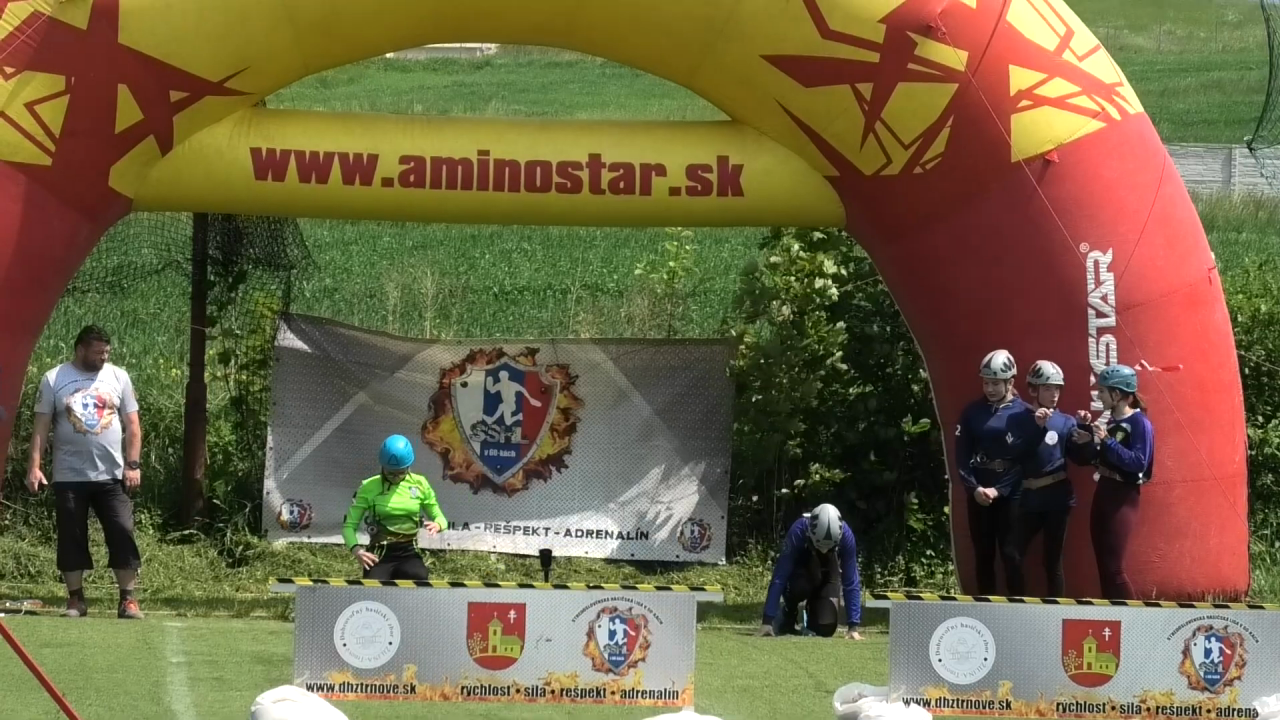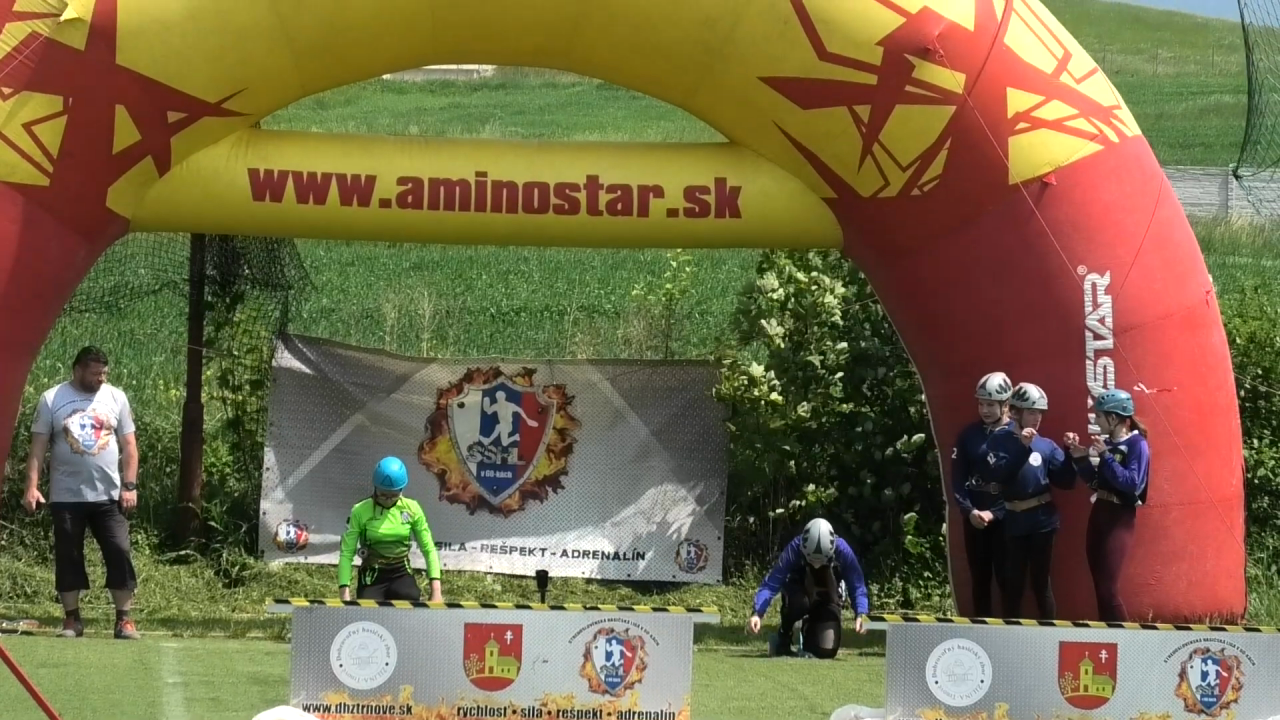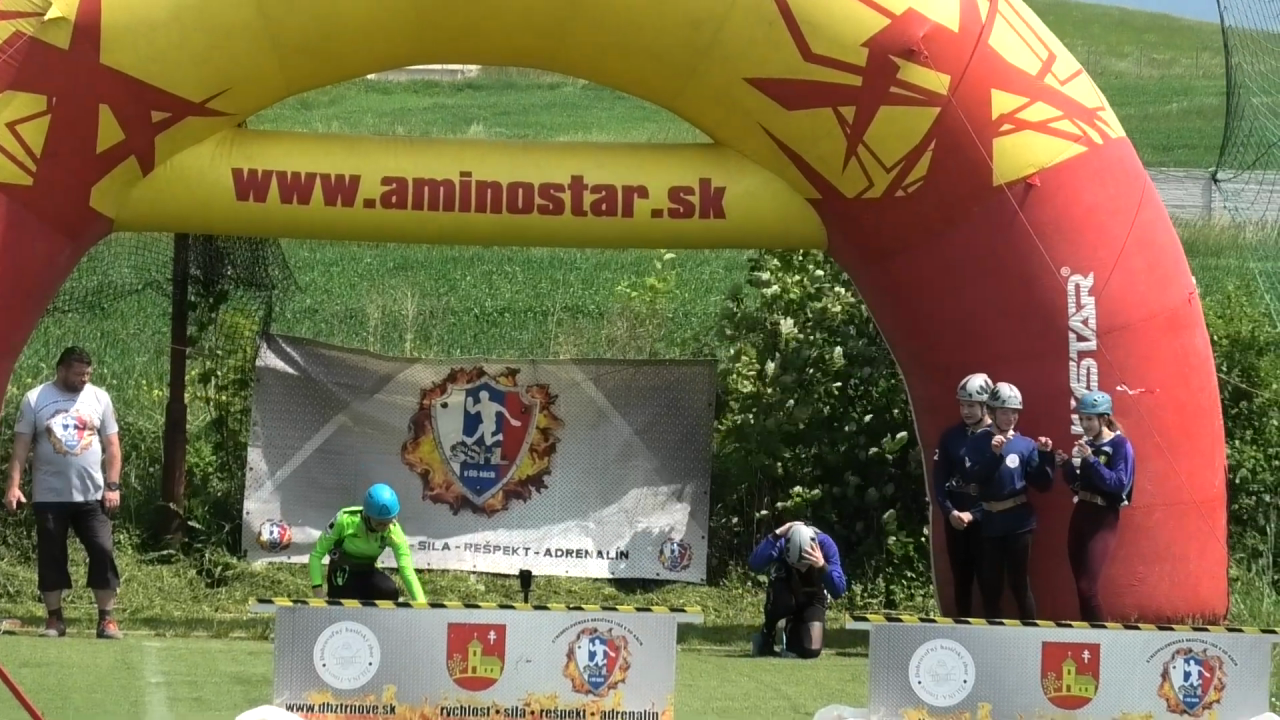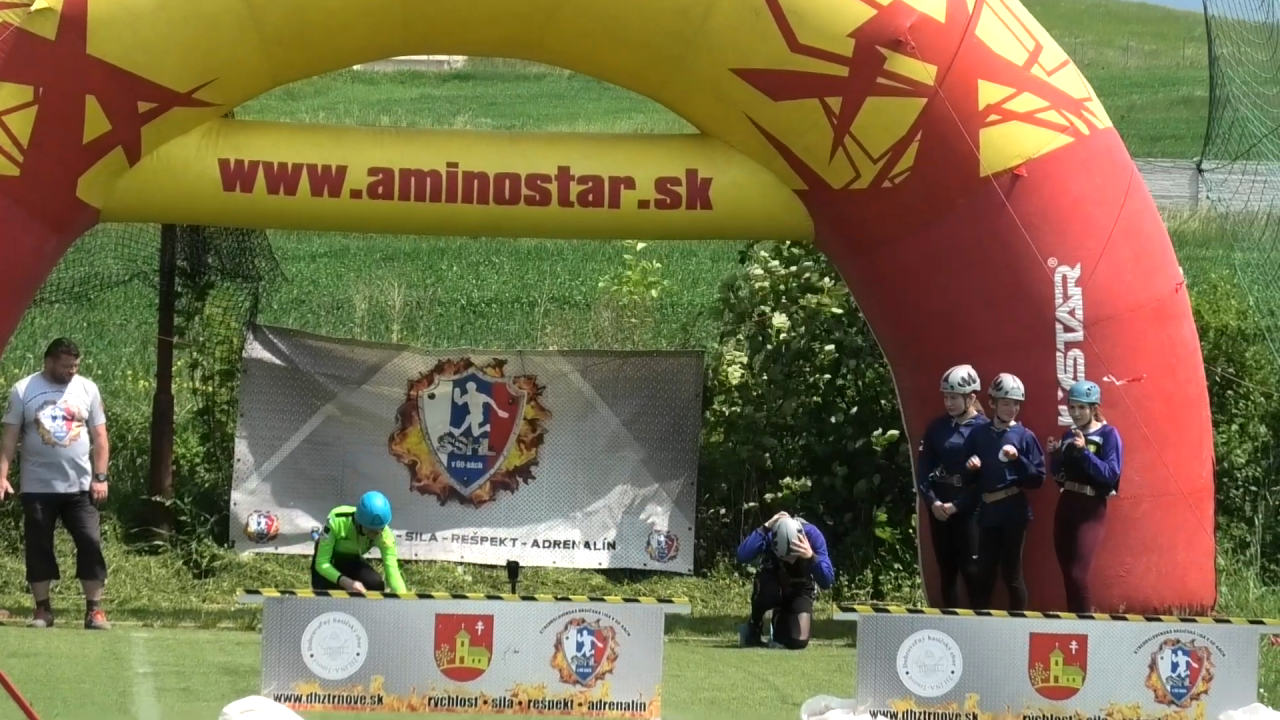
dt=0.5s
person 1, frame 1
left shoulder: (119, 377)
right shoulder: (53, 379)
left elbow: (132, 424)
right elbow: (41, 427)
left wrist: (133, 464)
right wrist: (34, 466)
left hip: (112, 475)
right hip: (69, 477)
left knee: (122, 534)
right knee: (71, 538)
left ankle: (128, 599)
right ankle: (75, 599)
person 1, frame 2
left shoulder: (116, 397)
right shoulder: (51, 399)
left elbow: (129, 445)
right elbow: (38, 446)
left wrist: (129, 486)
right wrist: (31, 486)
left hip: (109, 495)
right hip: (66, 496)
left knee: (119, 554)
right knee: (68, 557)
left ankle: (124, 619)
right ankle: (72, 619)
person 1, frame 3
left shoulder: (100, 397)
right shoulder: (35, 399)
left elbow: (112, 445)
left wrist: (113, 486)
left hip: (92, 496)
right hip: (49, 497)
left knee: (103, 554)
right knee: (51, 557)
left ankle: (107, 619)
right ankle: (54, 618)
person 1, frame 4
left shoulder: (87, 388)
left elbow: (99, 436)
left wrist: (100, 477)
left hip: (79, 486)
right hip: (37, 487)
left knee: (90, 544)
right knee: (38, 548)
left ankle: (94, 609)
right ankle: (42, 609)
person 2, frame 1
left shoulder: (1025, 413)
right shoulder: (972, 412)
right elbow: (961, 455)
left wrist: (998, 490)
right wrist: (974, 487)
left hip: (1011, 493)
right hip: (978, 493)
left knee: (1011, 555)
right knee: (983, 555)
person 2, frame 2
right shoulder: (968, 434)
right elbow: (957, 478)
left wrist: (994, 513)
right wrist: (969, 510)
left hip: (1006, 516)
right hip: (973, 514)
left knee: (1006, 578)
right knee: (979, 577)
person 2, frame 3
right shoulder: (951, 436)
right elbow: (939, 479)
left wrist: (973, 514)
right wrist: (949, 511)
right hip: (955, 516)
right knee: (961, 578)
person 2, frame 4
right shoulder: (936, 427)
right elbow: (923, 469)
left wrist: (956, 505)
right wrist: (932, 501)
left hip: (970, 508)
right hip: (939, 506)
left knee: (970, 570)
right knee: (946, 570)
person 3, frame 1
left shoulder: (1066, 421)
right shoulder: (1021, 419)
right wrist: (1038, 427)
left hip: (1057, 498)
right hip: (1029, 498)
left knee: (1052, 561)
person 3, frame 2
left shoulder: (1047, 445)
right shoulder: (998, 440)
left elbow: (1066, 481)
right elbow: (997, 474)
right wrist: (1023, 447)
left hip: (1042, 520)
right hip: (1014, 522)
left knee: (1041, 583)
right knee: (1012, 583)
person 3, frame 3
left shoulder: (1026, 444)
right shoulder: (978, 442)
left elbow: (1043, 484)
right elbow: (974, 477)
left wrist: (1045, 455)
right wrist: (993, 454)
left hip: (1019, 521)
right hip: (989, 521)
left knee: (1019, 583)
right knee: (990, 583)
person 3, frame 4
left shoulder: (1025, 436)
right shoulder: (978, 434)
left elbow: (1037, 479)
right elbow: (967, 479)
left wrist: (1018, 460)
right wrist: (970, 469)
left hip: (1014, 512)
right hip: (987, 512)
left knee: (1012, 573)
right knee: (984, 573)
person 4, frame 1
left shoulder: (1139, 421)
right shoulder: (1112, 420)
left elbow: (1139, 463)
left wrist: (1107, 441)
right wrist: (1088, 438)
left hip: (1124, 496)
right hip: (1104, 491)
left knee: (1112, 565)
right knee: (1102, 563)
person 4, frame 2
left shoulder: (1137, 444)
right shoulder: (1108, 442)
left elbow: (1132, 483)
left wrist: (1105, 456)
right wrist: (1081, 458)
left hip: (1120, 518)
right hip: (1099, 514)
left knee: (1107, 588)
right knee: (1099, 585)
person 4, frame 3
left shoulder: (1120, 444)
right shoulder: (1088, 444)
left elbow: (1119, 484)
left wrist: (1091, 460)
right wrist: (1067, 465)
left hip: (1103, 519)
right hip: (1080, 514)
left knee: (1087, 586)
right knee: (1081, 585)
person 4, frame 4
left shoulder: (1108, 434)
right shoulder: (1068, 435)
left elbow: (1111, 474)
right elbow: (1058, 474)
left wrist: (1084, 451)
right wrist: (1055, 454)
left hip: (1091, 509)
right hip: (1066, 505)
left knee: (1077, 575)
right knee: (1067, 575)
